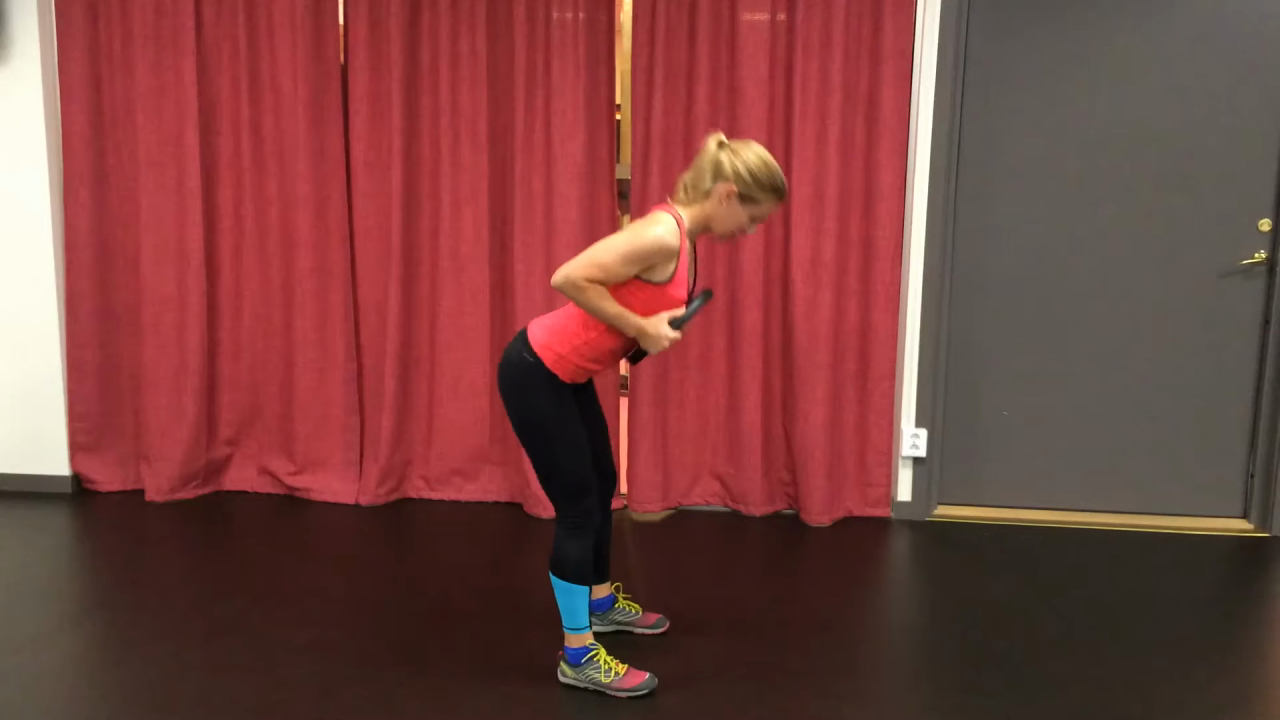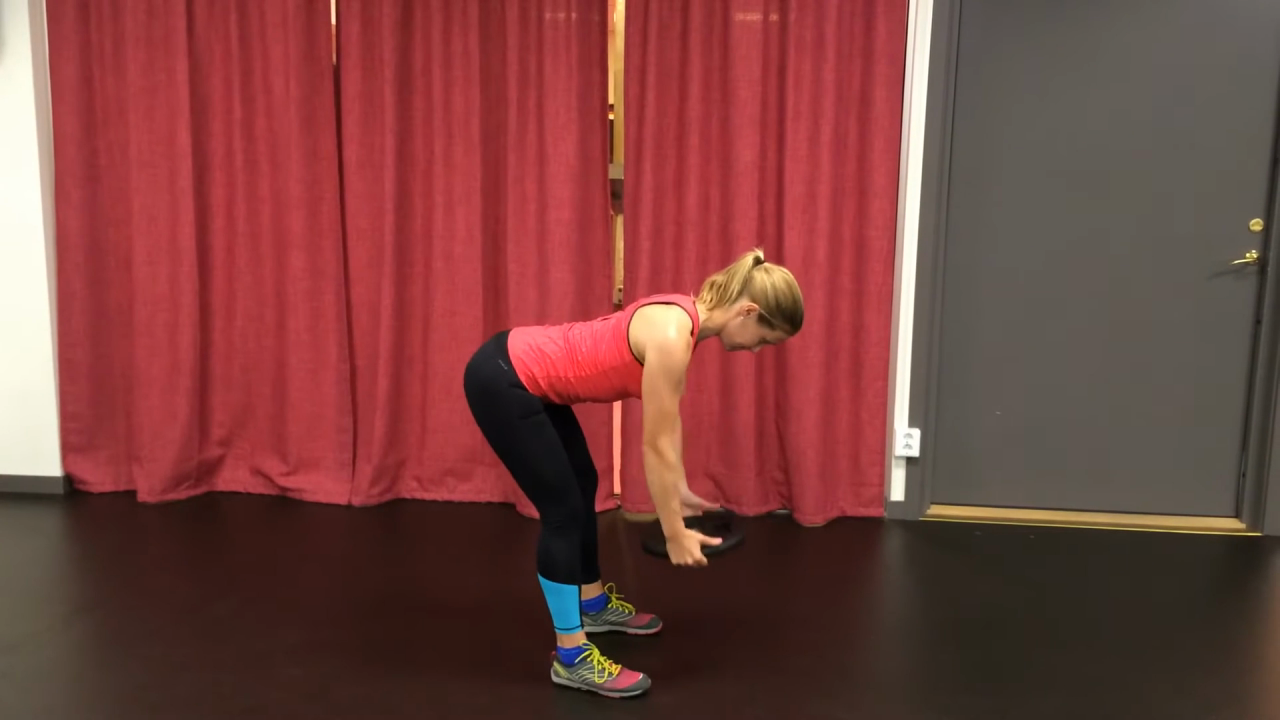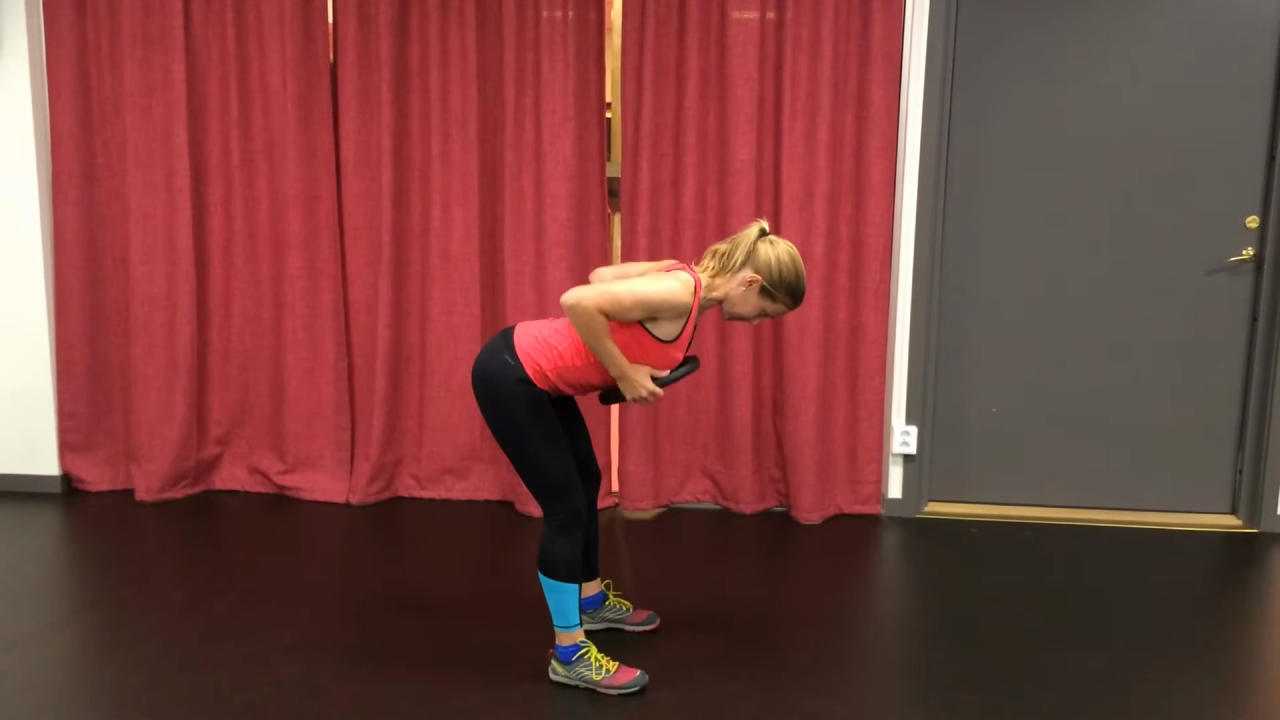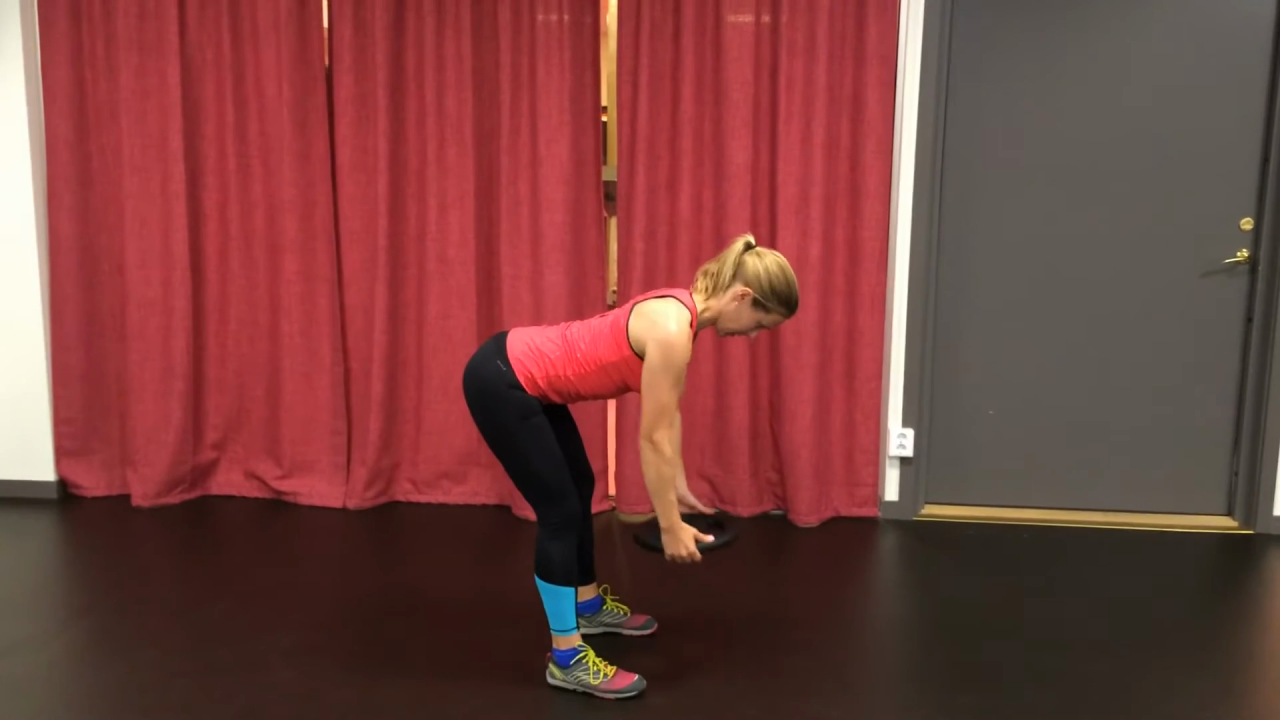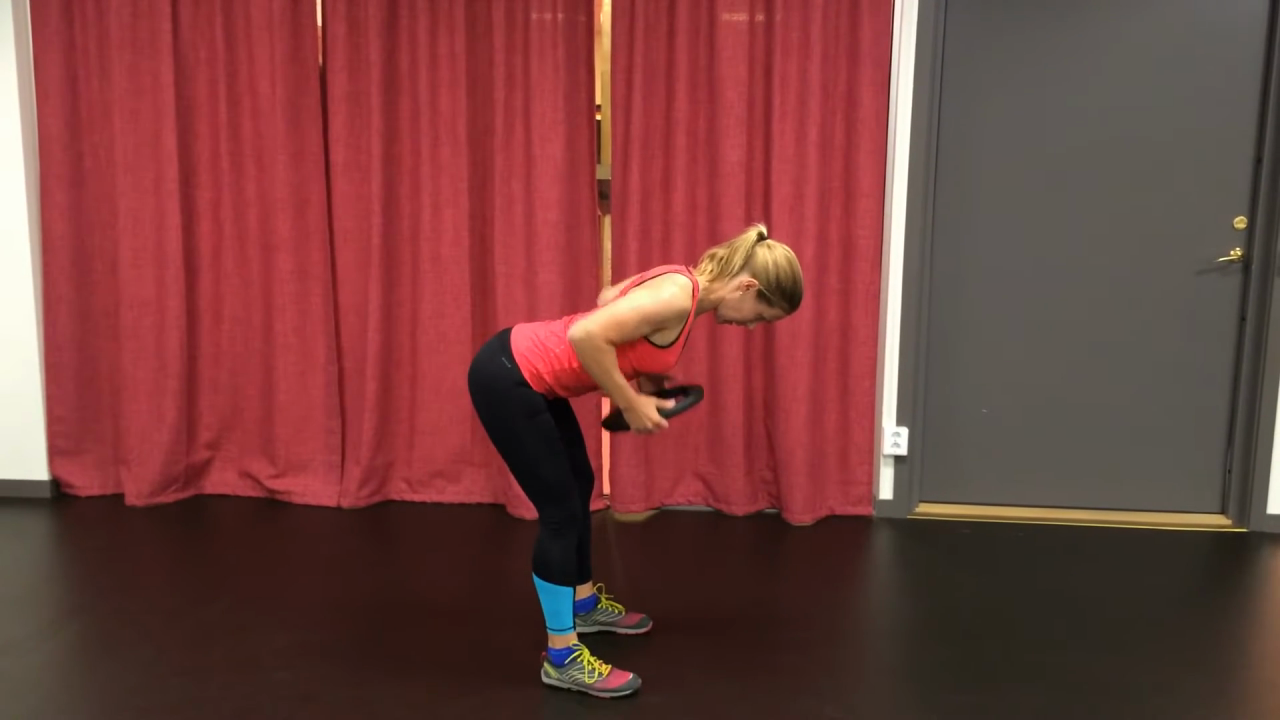
dt=0.7s
person 1, frame 1
left shoulder: (678, 230)
right shoulder: (662, 235)
right elbow: (568, 278)
left wrist: (651, 324)
right wrist: (641, 328)
left hip: (568, 371)
right hip: (539, 372)
left knee: (601, 484)
right knee: (578, 505)
left ankle: (601, 601)
right ankle: (578, 654)
person 1, frame 2
left shoulder: (686, 317)
right shoulder: (672, 336)
left elbow: (663, 427)
right elbow: (657, 445)
left wrist: (679, 494)
right wrist: (675, 533)
left hip: (525, 370)
right hip: (501, 379)
left knee: (582, 485)
right knee: (562, 508)
left ankle: (593, 604)
right ankle: (571, 657)
person 1, frame 3
left shoulder: (684, 279)
right shoulder: (677, 293)
left elbow: (600, 276)
right elbow: (577, 300)
left wrist: (636, 360)
right wrist: (625, 374)
left hip: (534, 369)
right hip: (510, 375)
left knee: (586, 484)
right knee: (566, 507)
left ankle: (592, 601)
right ankle: (569, 654)
person 1, frame 4
left shoulder: (682, 311)
right shoulder: (673, 330)
left elbow: (663, 414)
right elbow: (651, 437)
left wrist: (677, 489)
right wrist: (671, 527)
left hip: (526, 373)
right hip: (500, 381)
left knee: (579, 488)
right knee: (560, 511)
left ankle: (589, 606)
right ankle: (567, 659)
person 1, frame 5
left shoulder: (683, 283)
right shoulder: (677, 297)
right elbow: (585, 334)
left wrist: (644, 379)
right wrist: (630, 404)
left hip: (529, 370)
right hip: (507, 377)
left knee: (579, 486)
right knee: (561, 508)
left ankle: (584, 604)
right ankle: (562, 657)
